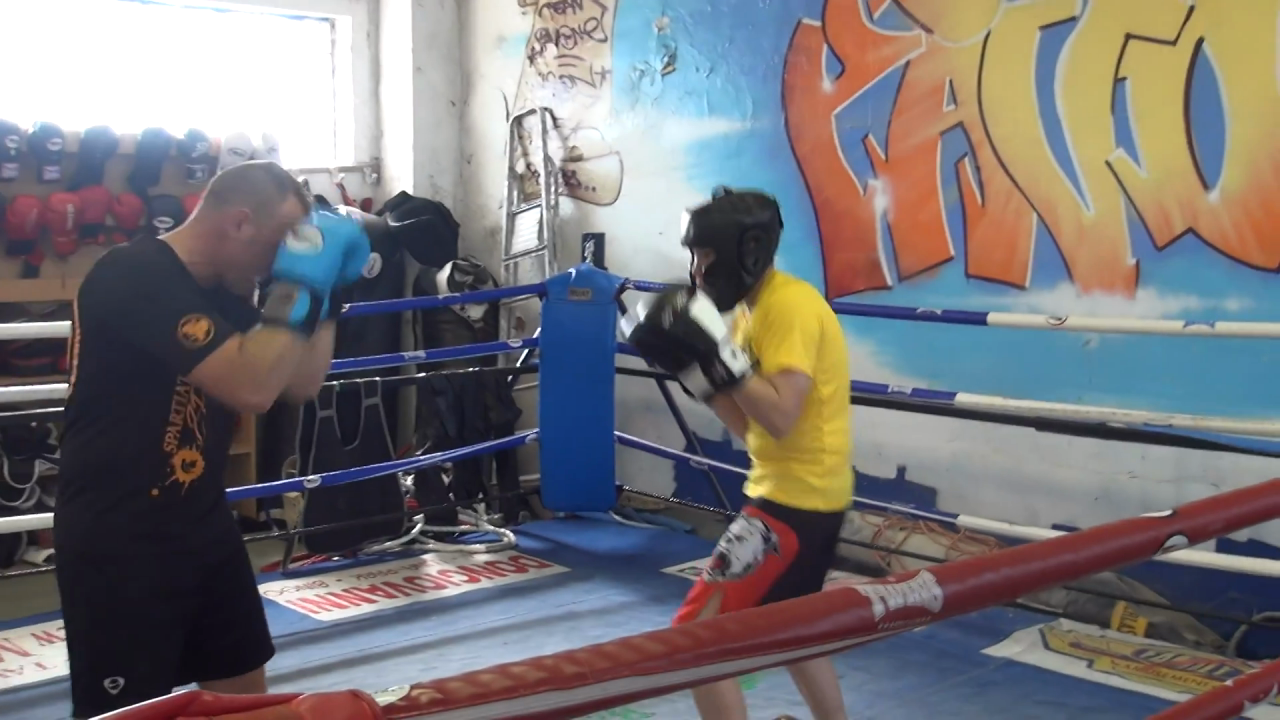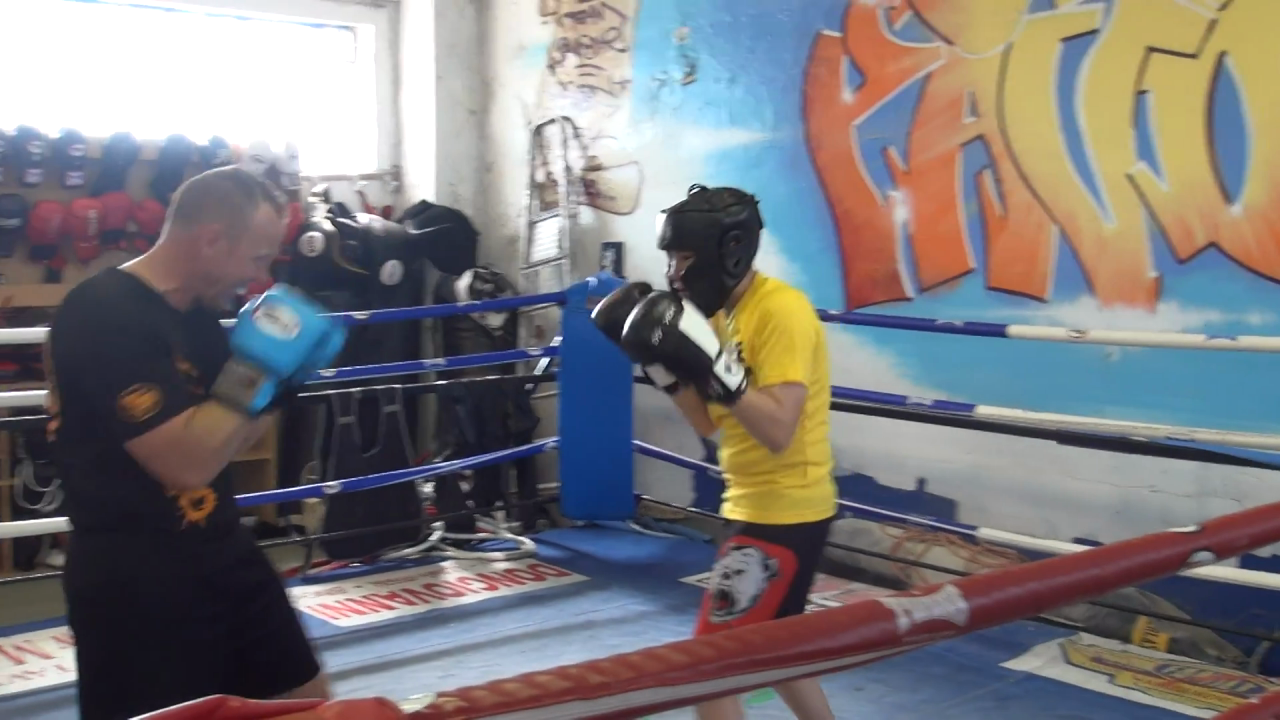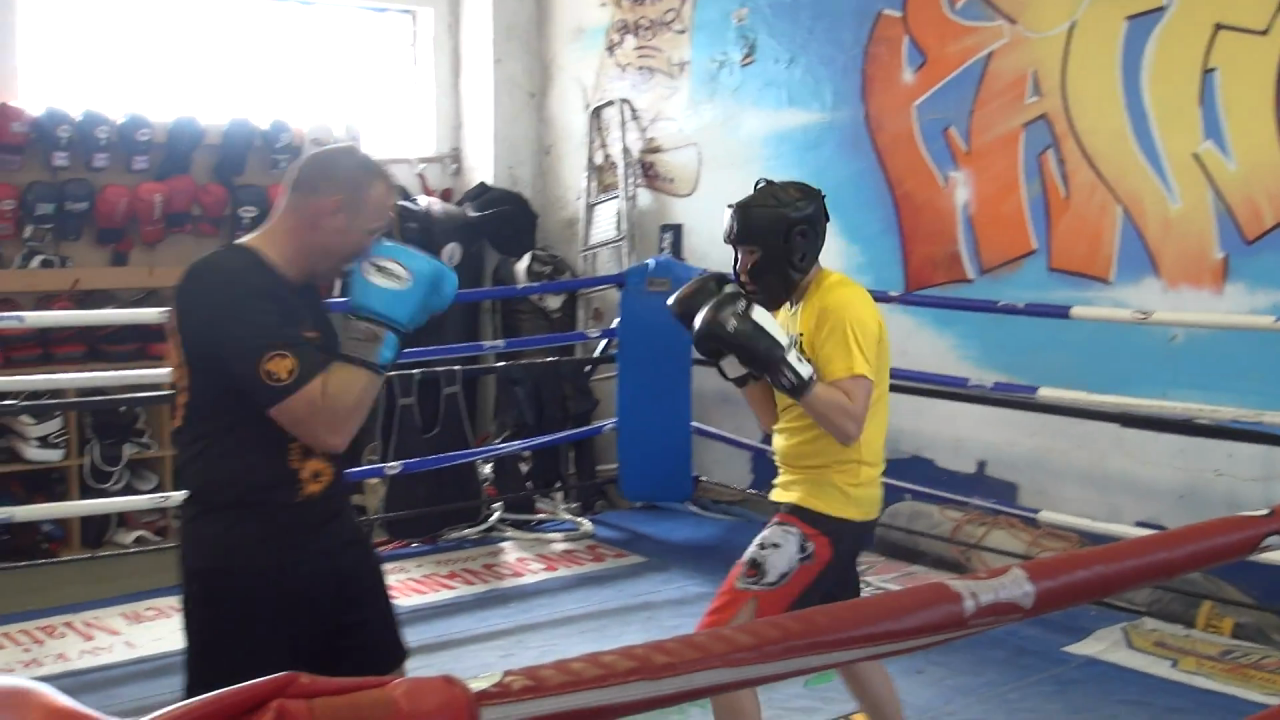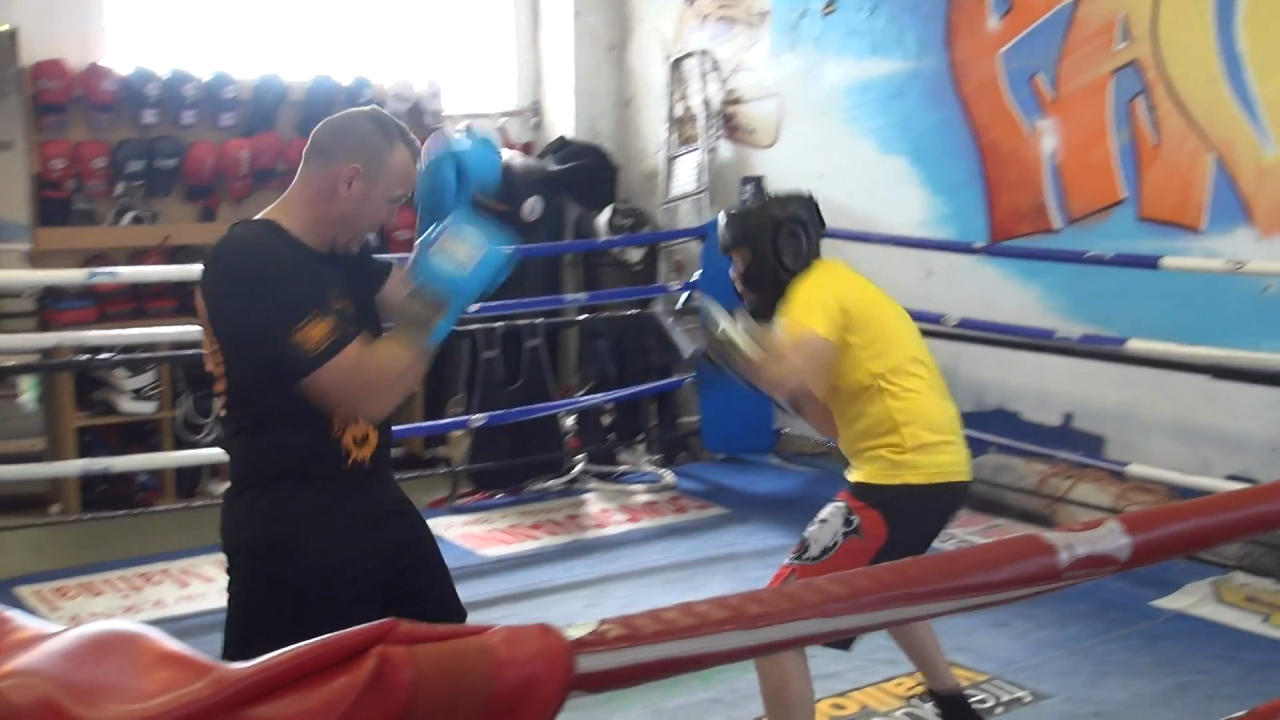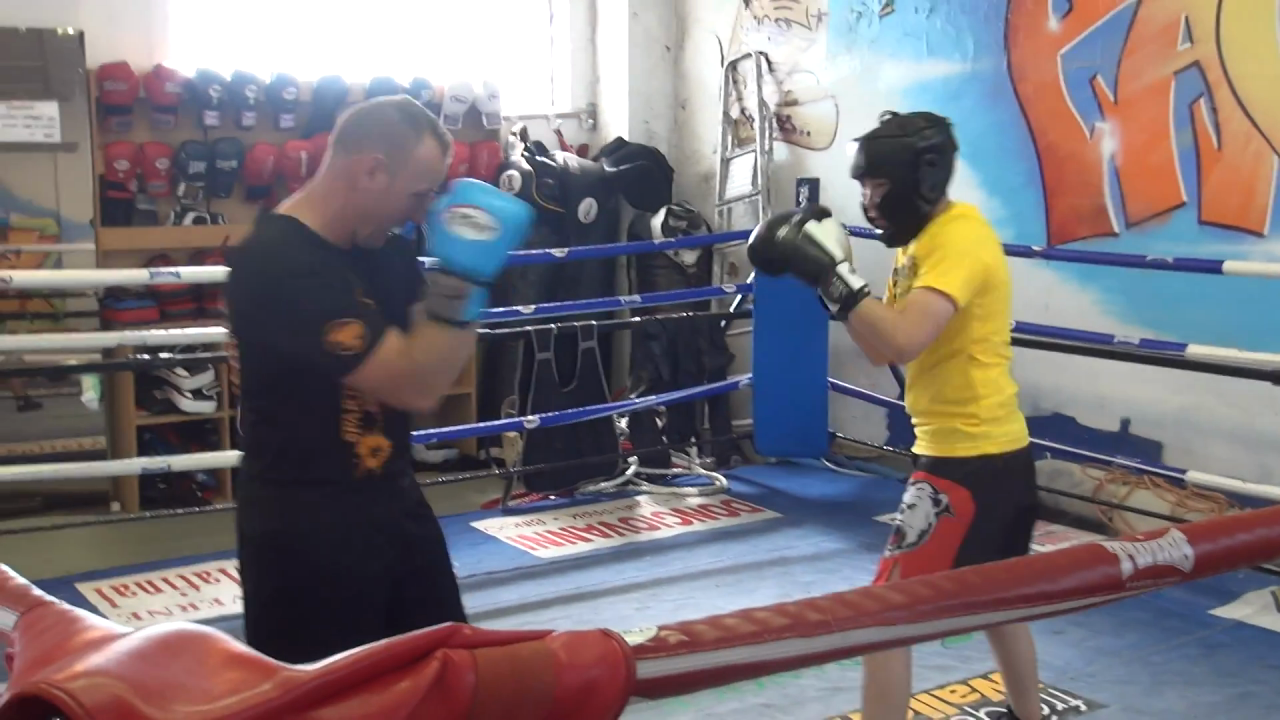
dt=0.4s
person 1, frame 1
left shoulder: (218, 292)
right shoulder: (134, 276)
left elbow: (301, 384)
right elbow: (249, 389)
left wrist: (324, 290)
right wrist: (296, 286)
left hip: (202, 527)
right hip: (119, 539)
person 1, frame 2
left shoulder: (198, 314)
right shoulder: (101, 316)
right elbow: (188, 462)
left wrist: (284, 371)
right wrist: (256, 365)
left hip: (221, 555)
right hip: (131, 578)
person 1, frame 3
left shoulder: (299, 289)
right shoulder: (224, 289)
left elbow: (332, 399)
right elbow: (329, 425)
left wrist: (405, 300)
right wrist: (378, 317)
left hip: (325, 534)
right hip: (245, 554)
person 1, frame 4
left shoulder: (329, 251)
right shoulder: (251, 265)
left elbow: (396, 298)
right elbow: (368, 393)
left hip: (368, 498)
right hip: (290, 526)
person 1, frame 5
left shoulder: (376, 245)
right shoulder: (277, 265)
left elbow: (433, 352)
right elbow: (417, 385)
left wrist: (467, 269)
right wrist: (463, 275)
left hip: (391, 503)
right hip: (309, 530)
person 2, frame 1
left shoulder: (788, 305)
right shoulder: (754, 309)
left elbow: (779, 420)
right elbow: (746, 422)
left wrist: (718, 351)
right wrist: (689, 362)
left hip: (797, 497)
right hip: (803, 494)
person 2, frame 2
left shoulder: (781, 310)
right shoulder: (723, 312)
left elbow: (779, 432)
right elbow: (707, 422)
left wrist: (710, 364)
right wrist: (656, 356)
left hip: (783, 511)
right hip: (760, 507)
person 2, frame 3
left shoulder: (841, 306)
right shoulder: (788, 304)
left elbow: (848, 424)
right elbow: (772, 415)
left wrist: (780, 357)
right wrist: (730, 348)
left hip: (829, 504)
right hip: (809, 498)
person 2, frame 4
left shoulder: (818, 290)
right shoulder: (838, 291)
left elbow: (790, 376)
right elbow: (829, 416)
right wrist: (766, 353)
left hip: (903, 478)
right hip: (941, 471)
person 2, frame 5
left shoulder: (960, 238)
right shoulder: (922, 240)
left elbow: (901, 343)
right elbow: (884, 342)
left wrist: (835, 273)
right wrist: (830, 272)
left hip: (967, 455)
right hip: (998, 450)
